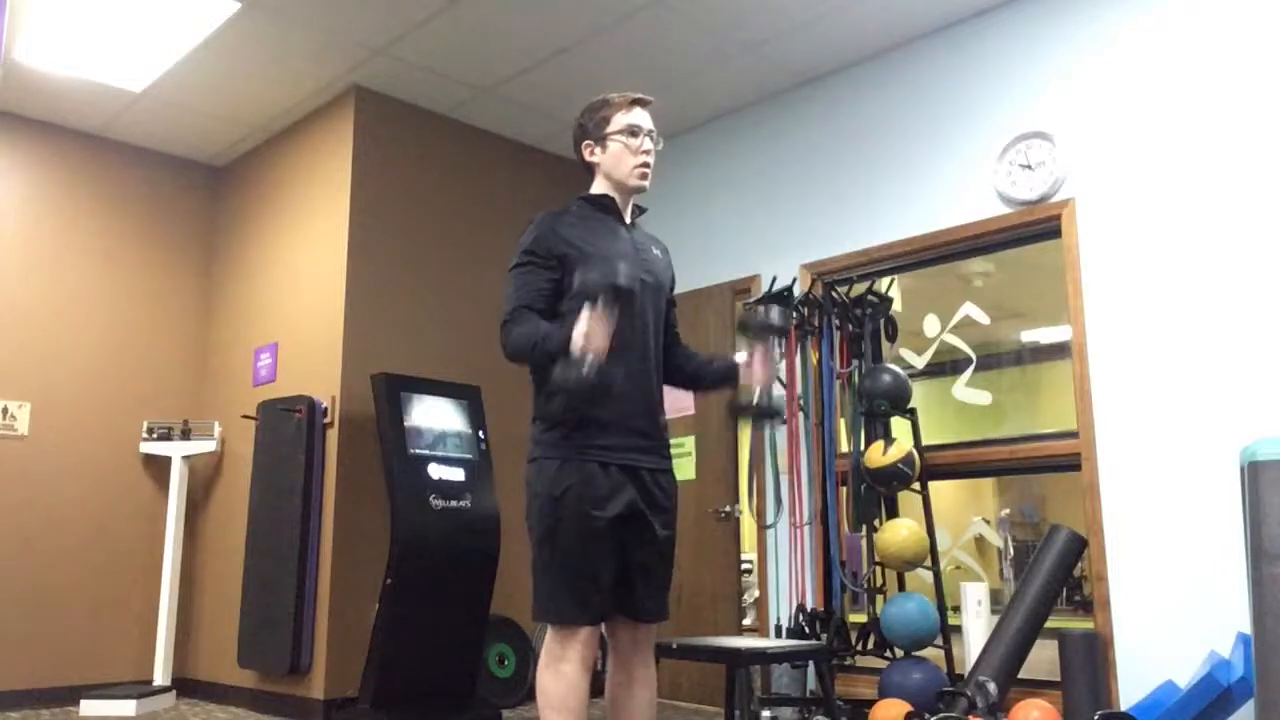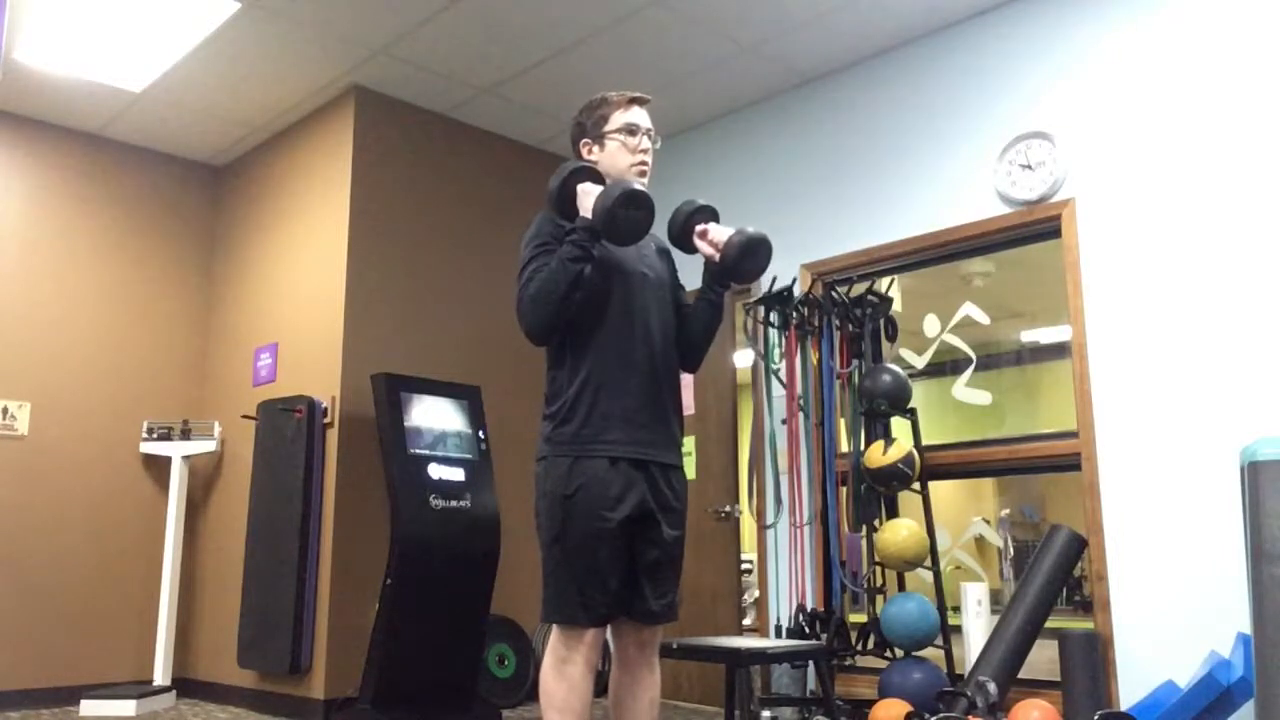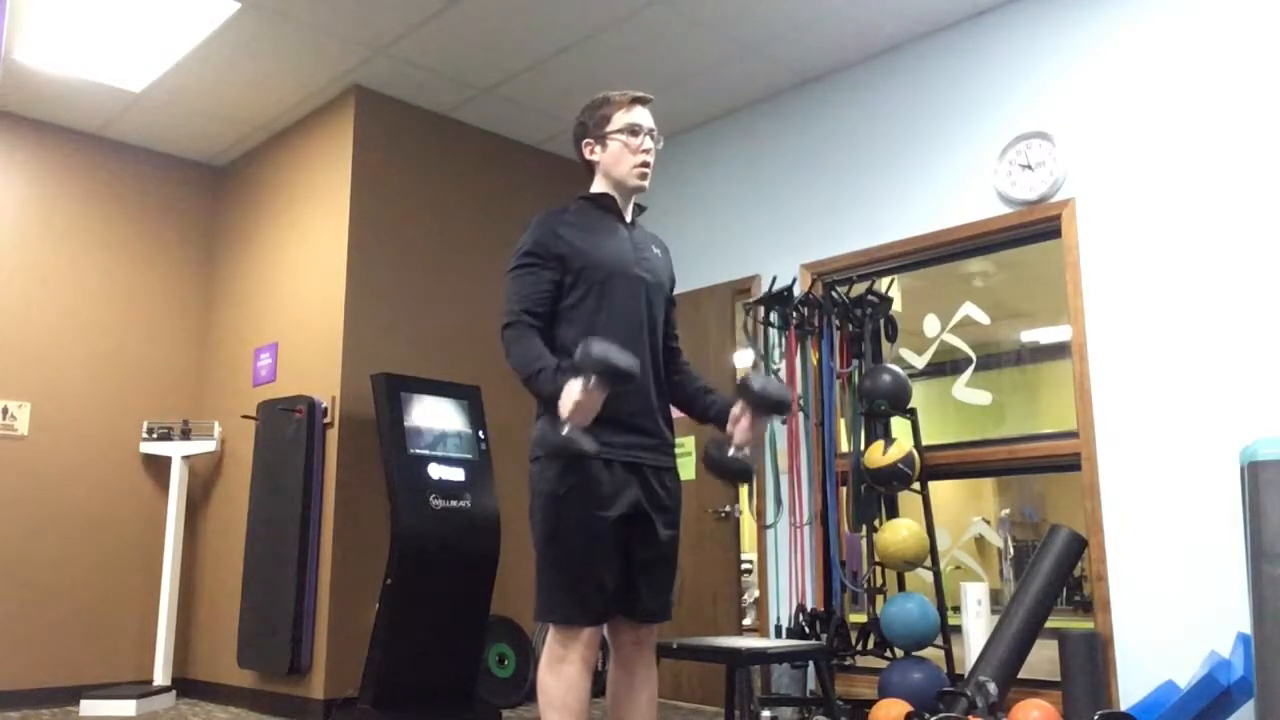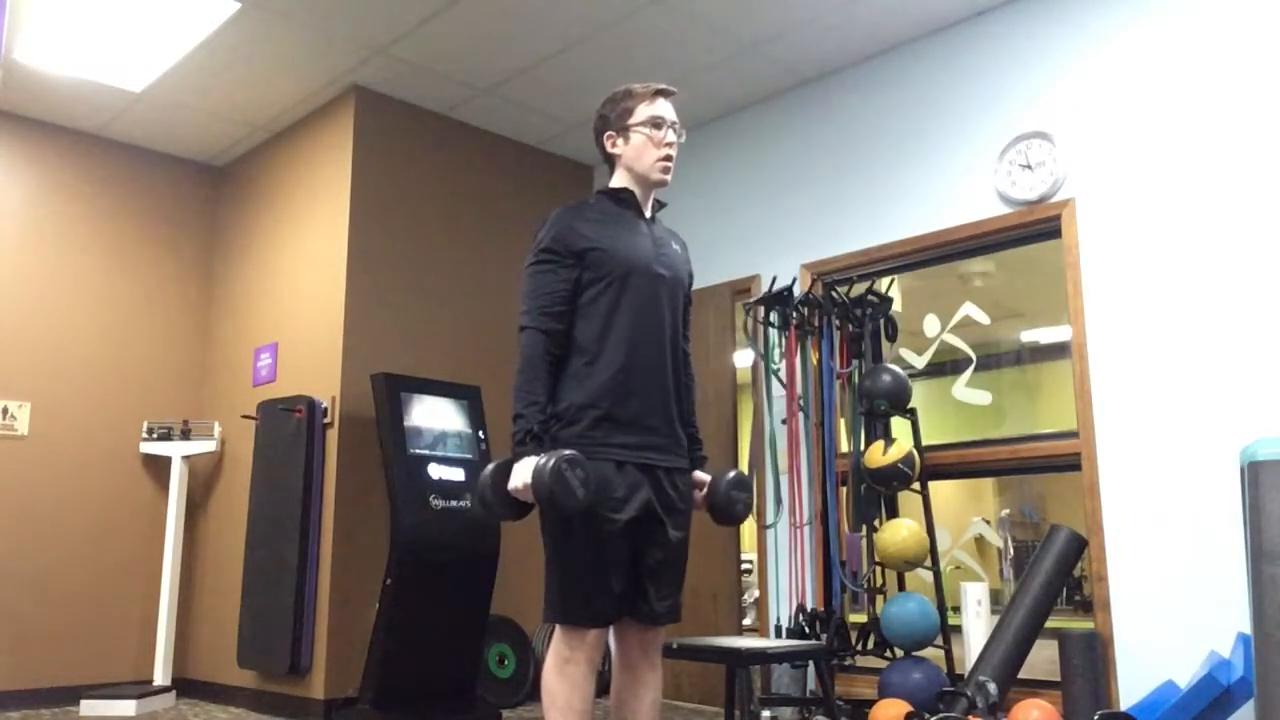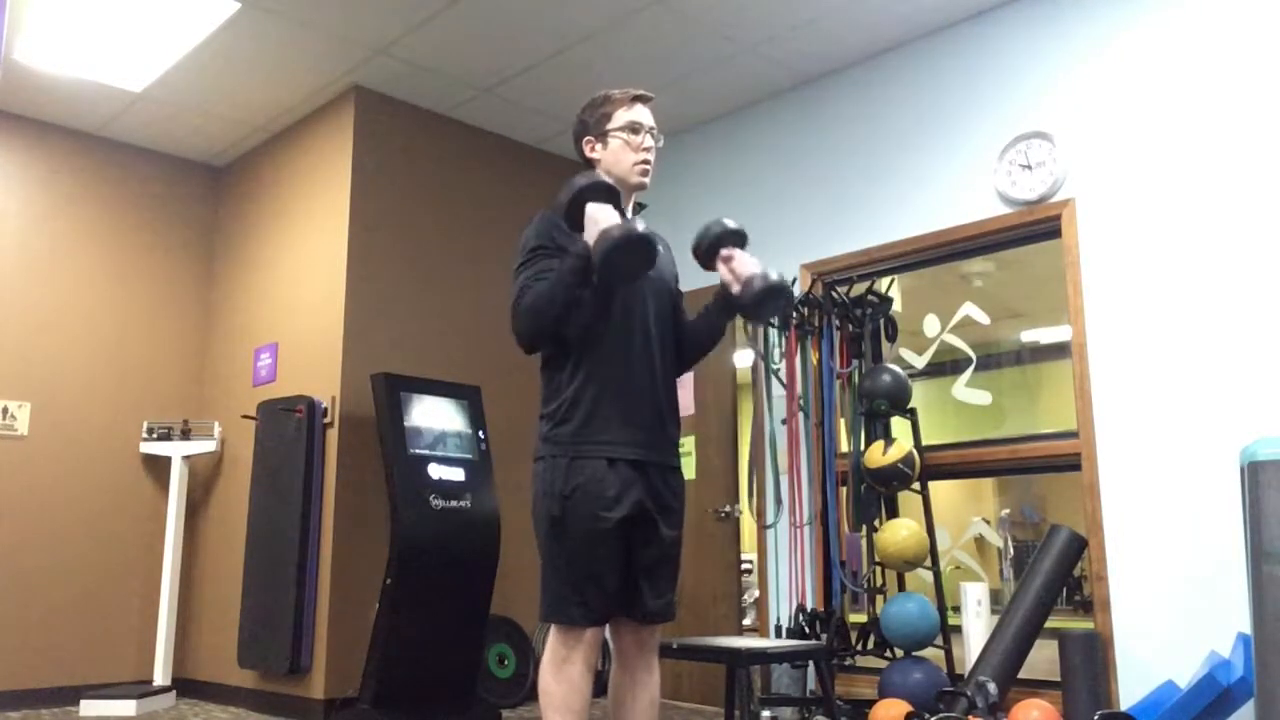
dt=1s
person 1, frame 1
left shoulder: (654, 250)
right shoulder: (556, 231)
right elbow: (514, 332)
left wrist: (727, 370)
right wrist: (567, 339)
left hip: (647, 464)
right hip: (577, 459)
left knee: (638, 631)
right knee: (574, 629)
person 1, frame 2
left shoulder: (655, 246)
right shoulder: (560, 226)
left elbow: (688, 352)
right elbow: (537, 319)
left wrist: (717, 274)
right wrist: (587, 233)
left hip: (658, 460)
right hip: (586, 457)
left knee: (643, 633)
right knee: (579, 630)
person 1, frame 3
left shoulder: (655, 249)
right shoulder: (556, 231)
right elbow: (519, 330)
left wrist: (723, 410)
right wrist: (558, 385)
left hip: (651, 462)
right hip: (582, 458)
left knee: (639, 632)
right knee: (575, 629)
person 1, frame 4
left shoulder: (674, 246)
right shoulder: (573, 227)
right elbow: (537, 341)
left wrist: (696, 460)
right wrist: (528, 446)
left hip: (663, 468)
right hip: (591, 461)
left knee: (645, 634)
right knee: (581, 631)
person 1, frame 5
left shoulder: (659, 247)
right shoulder: (559, 225)
right elbow: (529, 327)
left wrist: (727, 296)
right wrist: (587, 253)
left hip: (654, 461)
right hip: (583, 459)
left knee: (642, 632)
right knee: (576, 628)
